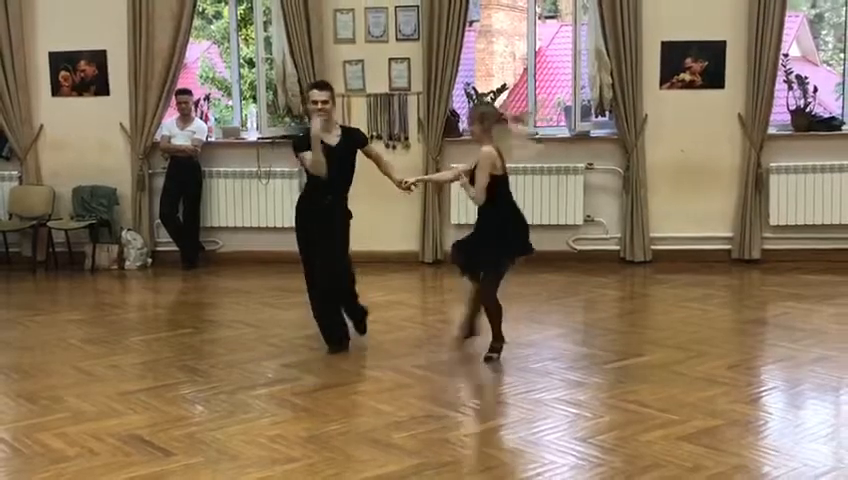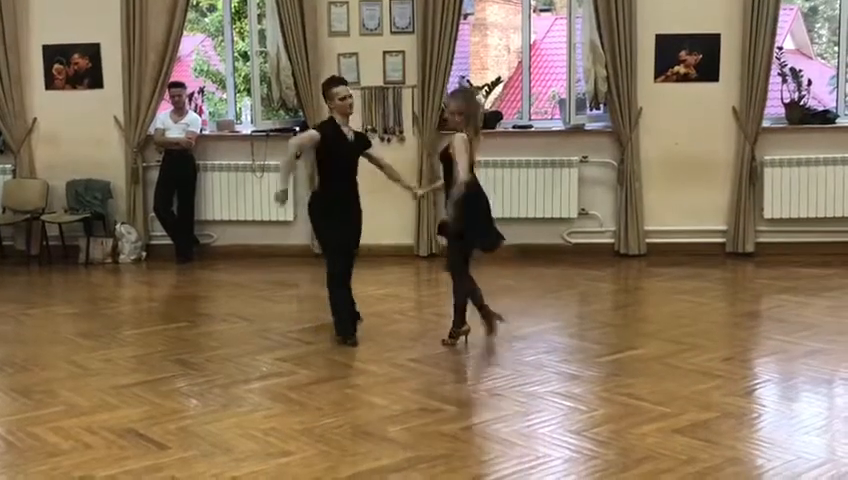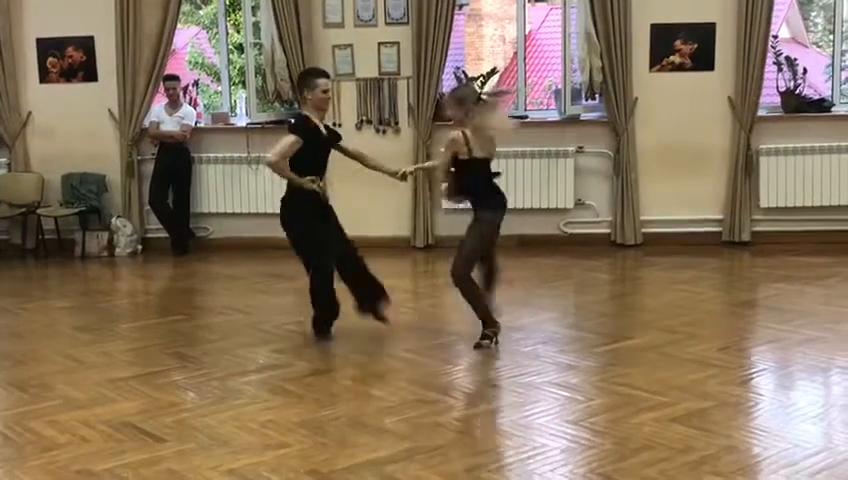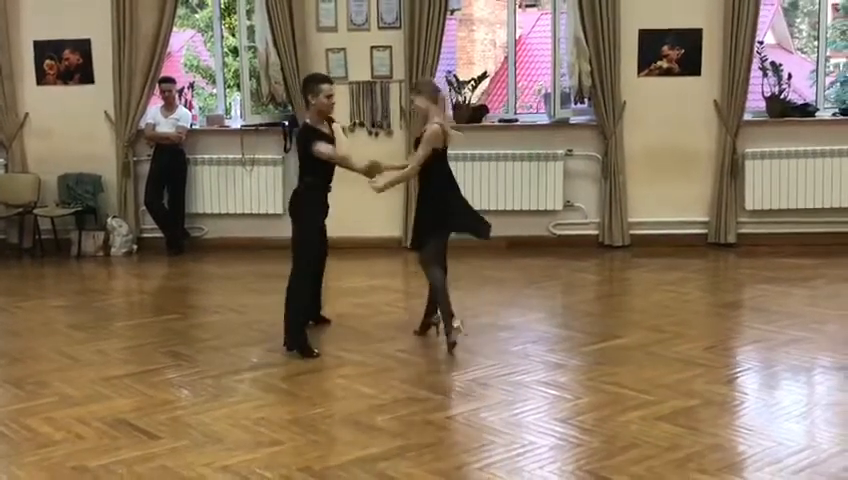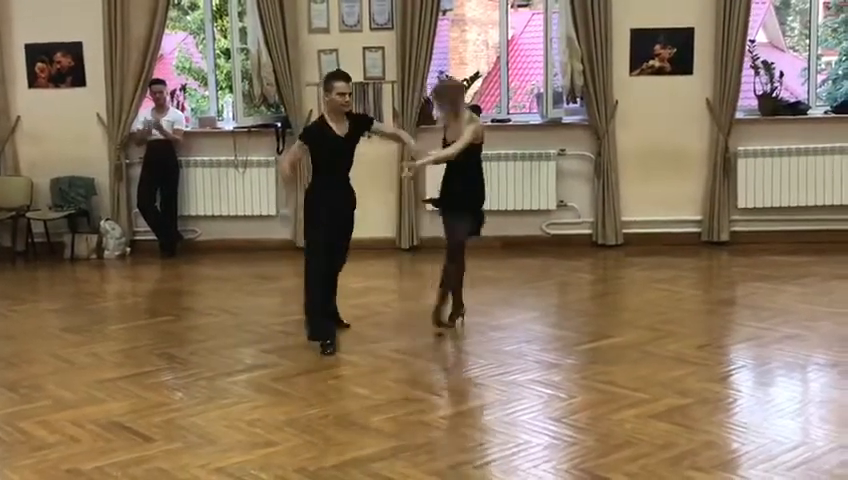
dt=1s
person 1, frame 1
left shoulder: (352, 135)
right shoulder: (302, 141)
left elbow: (376, 158)
right elbow: (319, 171)
left wrist: (396, 179)
right wrist: (316, 136)
left hip: (338, 211)
right hip: (310, 213)
left knee: (339, 269)
right knee: (318, 275)
left ankle: (356, 315)
right ankle: (335, 335)
person 1, frame 2
left shoulder: (359, 135)
right shoulder: (325, 130)
left elbow: (382, 165)
right elbow: (296, 144)
left wrist: (410, 187)
right wrist: (284, 182)
left hip: (350, 205)
right hip: (325, 206)
left knee: (346, 262)
right knee: (338, 264)
left ankle: (347, 312)
right ankle: (345, 327)
person 1, frame 3
left shoulder: (324, 130)
right shoulder: (302, 126)
left elbow: (354, 154)
right elbow: (273, 159)
left wrist: (390, 171)
right wrist: (300, 181)
left hip: (315, 204)
right hip: (300, 206)
left knee: (344, 252)
right knee: (321, 265)
right ankle: (323, 323)
person 1, frame 4
left shoulder: (328, 124)
right shoulder: (307, 132)
left elbow: (338, 156)
right elbow: (333, 154)
left wrist: (365, 167)
right wrist: (365, 167)
left hip: (315, 201)
right hip: (307, 203)
left knee: (316, 259)
right knee: (306, 264)
left ankle: (311, 311)
right ankle: (295, 337)
person 1, frame 5
left shoulder: (357, 121)
right shoulder: (316, 130)
left elbow: (392, 131)
right elbow: (288, 162)
left wrist: (409, 142)
left hip: (344, 196)
right hip: (320, 200)
left knee: (334, 259)
right knee: (319, 263)
left ankle: (328, 315)
right ankle: (321, 330)
person 2, frame 1
left shoulder: (487, 152)
right shoulder: (488, 152)
left elbow: (478, 197)
right elbow: (458, 173)
left wrist: (468, 185)
right wrist: (418, 179)
left hip: (500, 228)
right hip: (497, 224)
left knee: (487, 287)
right knee: (479, 278)
left ankle: (497, 340)
right ankle: (470, 322)
person 2, frame 2
left shoulder: (459, 140)
right shoulder: (465, 136)
left elbow: (461, 179)
left wrist: (450, 209)
right wrist: (433, 187)
left hip: (467, 210)
right hip: (468, 207)
left knee: (457, 269)
right knee: (458, 268)
person 2, frame 3
left shoulder: (457, 137)
right shoulder: (486, 131)
left elbow: (444, 171)
left wrist: (453, 186)
right wrist: (419, 167)
left hip: (487, 207)
right hip: (486, 200)
left knee: (460, 271)
right knee: (484, 256)
left ankle: (490, 325)
right ankle: (486, 300)
person 2, frame 4
left shoulder: (433, 129)
right shoulder: (436, 126)
left elbow: (413, 170)
right elbow: (425, 164)
left wrist: (384, 184)
left hip: (435, 196)
right hip: (442, 194)
left knee: (430, 261)
right knee: (436, 259)
left ankle: (450, 320)
right ankle: (431, 316)
person 2, frame 5
left shoulder: (473, 124)
right shoulder: (451, 122)
left elbow: (453, 152)
right elbow: (447, 154)
left wrist: (421, 163)
right wrist: (429, 158)
left hip: (469, 192)
right hip: (451, 189)
left knee: (455, 246)
right knee: (455, 246)
left ankle: (450, 305)
right ankle: (455, 306)
person 3, frame 1
left shoulder: (200, 126)
right shoulder: (168, 124)
left elbow: (194, 151)
right elbow: (162, 146)
left wrist: (172, 148)
right wrist: (182, 147)
left hip: (191, 169)
right hip: (174, 169)
left knee: (191, 214)
right knee: (166, 212)
left ankle: (190, 255)
right ankle: (191, 247)
person 3, frame 2
left shoulder: (194, 118)
right shoulder: (162, 116)
left elbow: (189, 144)
right elbow: (157, 140)
left wrist: (167, 142)
right wrist: (178, 140)
left hip: (185, 162)
right hip: (168, 162)
left knee: (185, 207)
right knee: (160, 206)
left ankle: (185, 248)
right ankle: (185, 241)
person 3, frame 3
left shoulder: (188, 111)
right shoulder: (157, 109)
left elbow: (183, 137)
right elbow: (151, 133)
left wrist: (161, 135)
right wrist: (173, 133)
left hip: (180, 155)
right hip: (163, 155)
left knee: (181, 199)
right knee: (155, 199)
left ankle: (180, 240)
right ankle: (182, 234)
person 3, frame 4
left shoulder: (184, 113)
right shoulder: (153, 111)
left elbow: (179, 138)
right elbow: (147, 134)
left wrist: (157, 138)
right wrist: (168, 135)
left hip: (176, 157)
right hip: (159, 157)
left knee: (176, 200)
right knee: (151, 200)
left ankle: (175, 241)
right ankle: (177, 234)
person 3, frame 5
left shoulder: (176, 115)
right shoulder: (144, 114)
left elbow: (178, 140)
right elbow: (137, 140)
left wrist: (162, 131)
right wrist: (148, 131)
left hip: (168, 158)
right hip: (150, 158)
left knee: (168, 202)
right knee: (144, 202)
left ankle: (169, 242)
right ankle: (170, 236)
